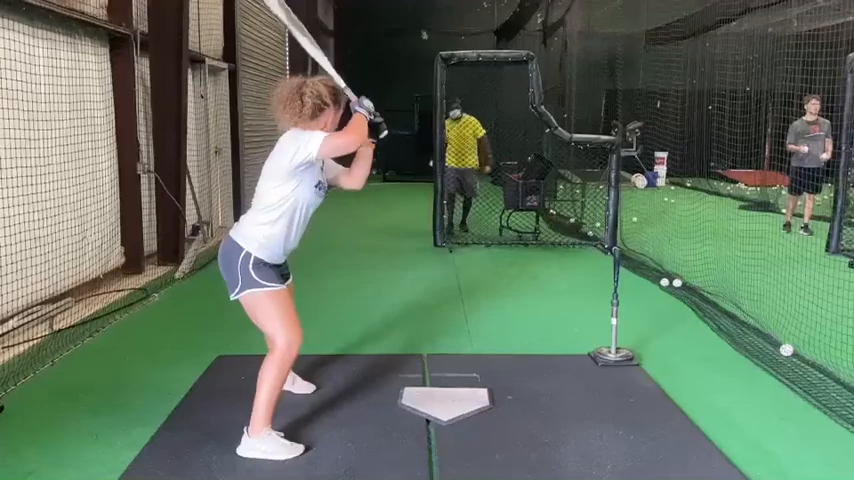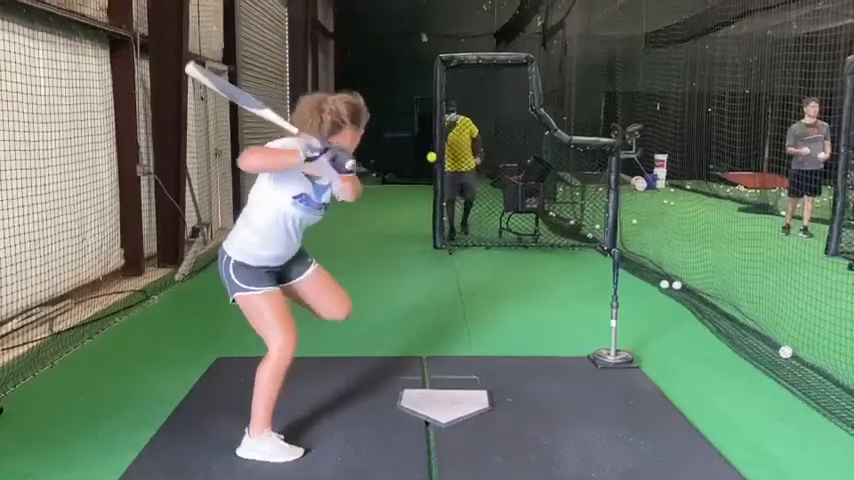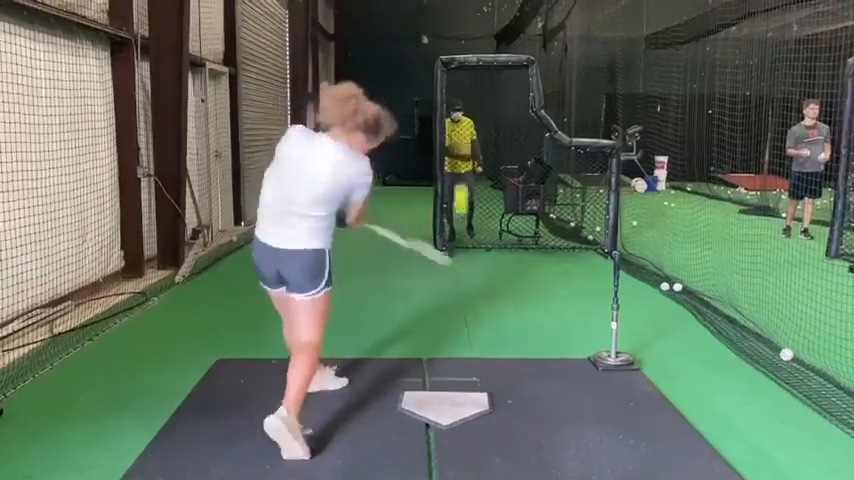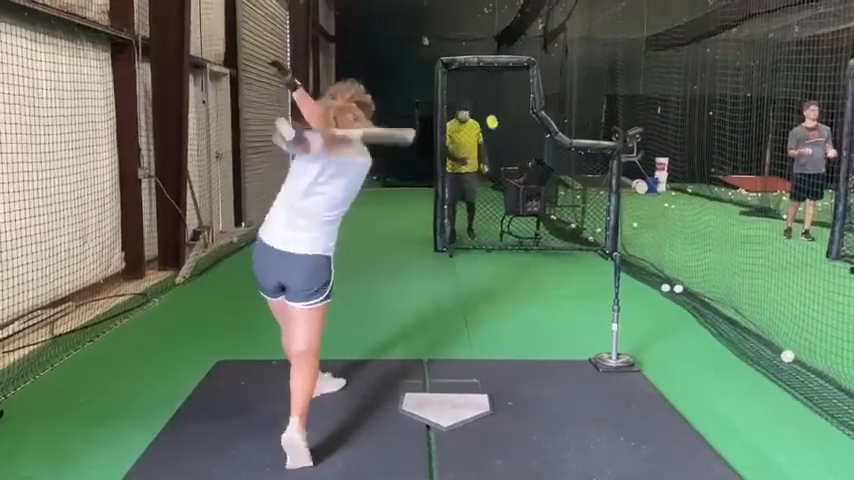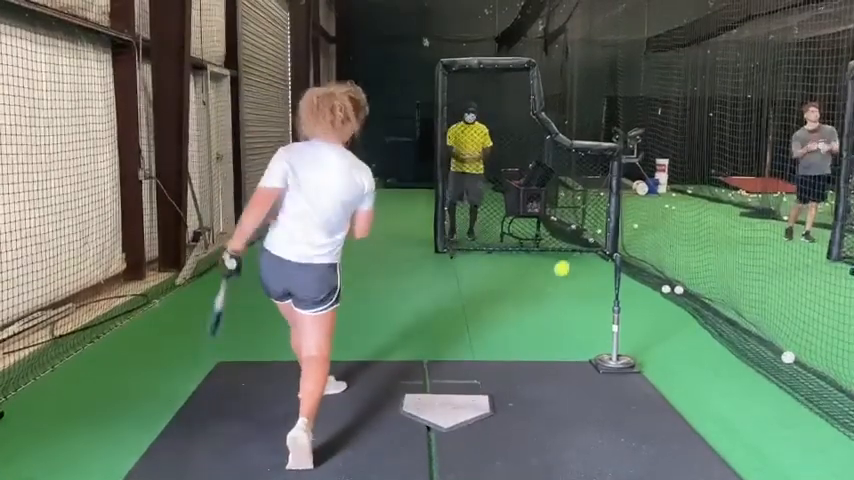
dt=0.5s
person 1, frame 1
left shoulder: (315, 156)
right shoulder: (297, 141)
left elbow: (354, 180)
right elbow: (349, 140)
left wrist: (370, 137)
right wrist: (362, 113)
left hip: (268, 255)
right hip: (247, 256)
left knee: (282, 324)
right knee: (288, 338)
left ankle: (282, 375)
right ankle: (257, 436)
person 1, frame 2
left shoulder: (330, 163)
right shoulder: (290, 149)
left elbow: (350, 194)
right elbow: (247, 160)
left wrist: (345, 169)
right wrist: (305, 153)
left hip: (287, 257)
right hip: (245, 261)
left knee: (339, 310)
right knee: (283, 344)
right ankle: (257, 437)
person 1, frame 3
left shoulder: (294, 135)
right shoulder: (360, 169)
right elbow: (354, 217)
left hip: (264, 247)
right hip: (307, 255)
left knee: (294, 322)
right knee: (307, 341)
left ankle: (313, 373)
right ankle: (287, 414)
person 1, frame 4
left shoulder: (318, 144)
right shoulder: (361, 158)
left elbow: (316, 127)
right elbow: (333, 126)
left wrist: (294, 135)
right wrist: (297, 89)
left hip: (270, 252)
right hip: (312, 261)
left knee: (292, 329)
right knee: (304, 349)
left ankle: (312, 379)
right ankle: (297, 425)
person 1, frame 5
left shoulder: (288, 155)
right shoulder: (360, 174)
left elbow: (260, 205)
right elbow: (361, 229)
left wrist: (234, 247)
left hip: (274, 261)
right hip: (318, 270)
left knee: (301, 326)
right knee: (316, 353)
left ankle: (317, 382)
right ankle: (303, 427)
person 2, frame 1
left shoulder: (825, 124)
right shoulder: (796, 125)
left elbow: (828, 141)
right elbow: (789, 146)
left wrist: (828, 153)
right wrist: (798, 148)
left hip: (816, 166)
right hip: (799, 165)
left knee: (811, 195)
right knee: (794, 195)
left ankle: (805, 225)
right ankle: (787, 222)
person 2, frame 2
left shoulder: (824, 126)
right shoulder: (795, 128)
left elbow: (827, 144)
right elbow: (788, 149)
left wrist: (827, 154)
right wrist: (799, 151)
left hip: (815, 168)
right hip: (798, 168)
left knee: (810, 198)
right knee: (793, 198)
left ankle: (805, 227)
right ankle: (787, 224)
person 2, frame 3
left shoulder: (824, 129)
right shoulder: (795, 130)
left elbow: (827, 146)
right elbow: (788, 150)
left wrist: (827, 155)
right wrist: (799, 153)
left hip: (817, 170)
right hip: (799, 170)
left knee: (810, 200)
right knee: (794, 200)
left ankle: (805, 229)
right ankle: (787, 226)
person 2, frame 4
left shoulder: (825, 130)
right shoulder: (796, 131)
left elbow: (829, 148)
right elbow: (790, 152)
left wrist: (832, 153)
right wrist: (800, 152)
left hip: (818, 172)
right hip: (800, 172)
left knee: (811, 202)
right knee: (795, 202)
left ankle: (806, 231)
right ankle: (788, 228)
person 2, frame 5
left shoulder: (829, 130)
right shoulder: (799, 134)
left elbow: (837, 148)
right elbow: (795, 153)
left wrist: (828, 147)
right wrist: (807, 148)
left hip: (823, 174)
right hip: (805, 174)
left knee: (814, 204)
right knee: (801, 203)
left ankle: (806, 232)
right ankle: (789, 227)
person 3, frame 1
left shoulder: (472, 121)
right shoulder: (446, 124)
left elbow: (483, 139)
left wrist: (487, 159)
left hip: (469, 166)
right hip: (451, 166)
left knee: (468, 196)
right knee: (450, 194)
left ankle: (463, 221)
right ankle: (450, 223)
person 3, frame 2
left shoulder: (467, 122)
right shoulder: (443, 127)
left elbow: (476, 138)
left wrist: (477, 154)
right wrist: (449, 128)
left hip: (468, 167)
right hip: (450, 169)
left knee: (469, 198)
right knee: (450, 199)
left ankle: (464, 222)
right ankle: (451, 228)
person 3, frame 3
left shoulder: (469, 122)
right shoulder: (444, 127)
left elbow: (474, 142)
right elbow: (445, 150)
left wrist: (478, 161)
right wrist: (461, 157)
left hip: (467, 169)
right hip: (450, 170)
left knee: (469, 199)
right knee: (448, 201)
left ankle: (470, 225)
right ankle: (451, 229)
person 3, frame 4
left shoulder: (475, 125)
right shoulder: (449, 127)
left elbow: (480, 145)
left wrist: (484, 162)
right wrist: (457, 159)
left hip: (472, 170)
right hip: (454, 170)
left knee: (471, 201)
right knee: (452, 202)
left ankle: (470, 227)
right ankle: (452, 231)
person 3, frame 5
left shoulder: (483, 130)
right shoulder: (454, 129)
left elbow: (487, 149)
right elbow: (448, 148)
left wrist: (480, 156)
right wrist: (457, 157)
left hip: (475, 172)
right hip: (457, 170)
left knee: (474, 203)
right knee: (452, 200)
left ankle: (471, 229)
right ankle: (452, 227)
